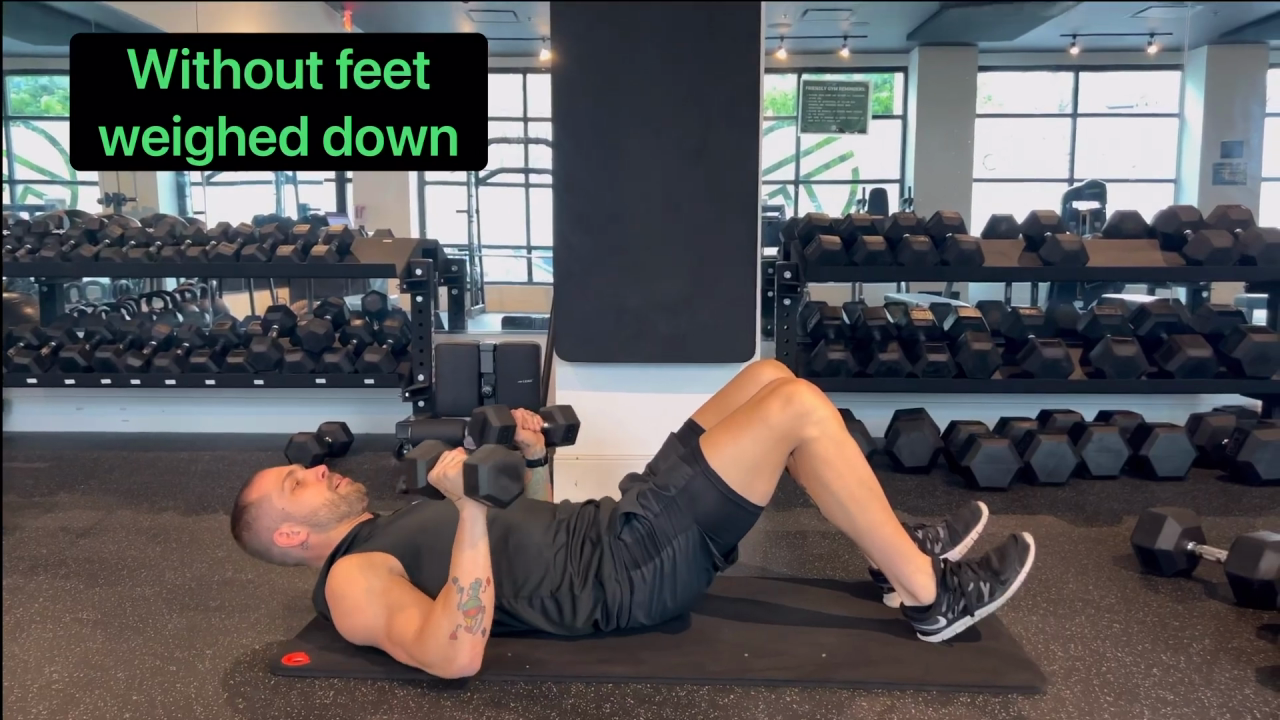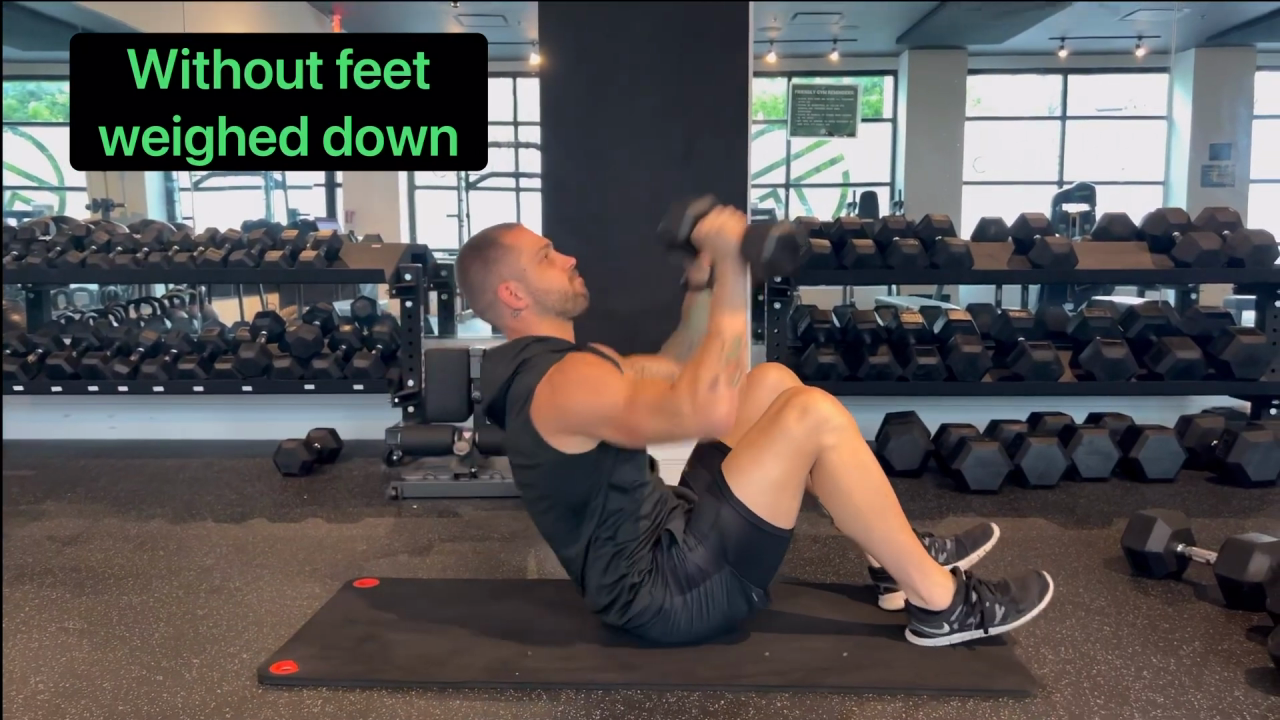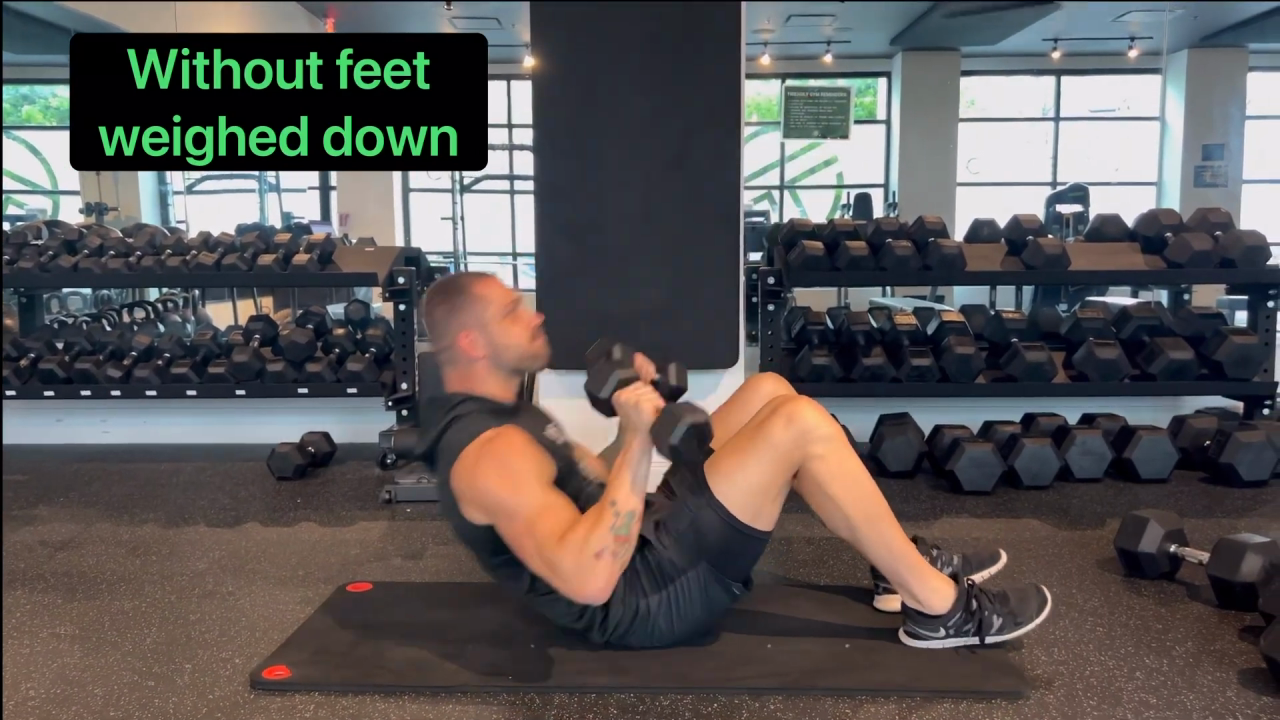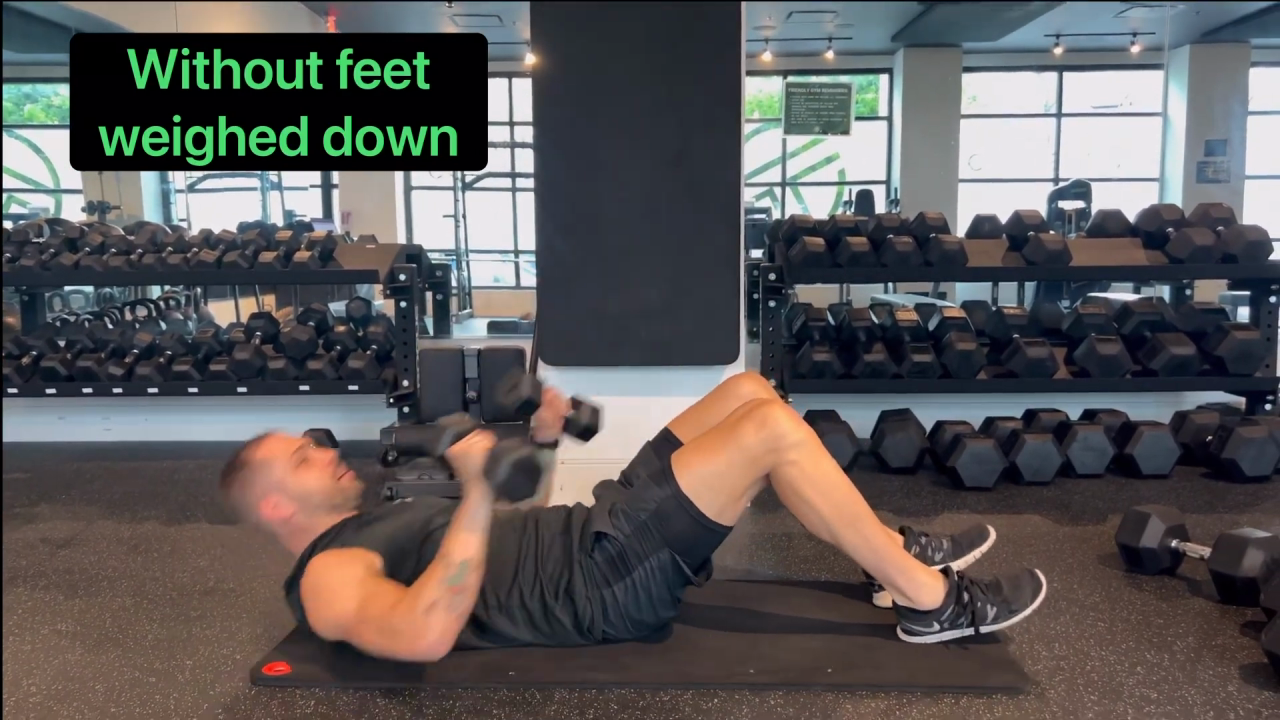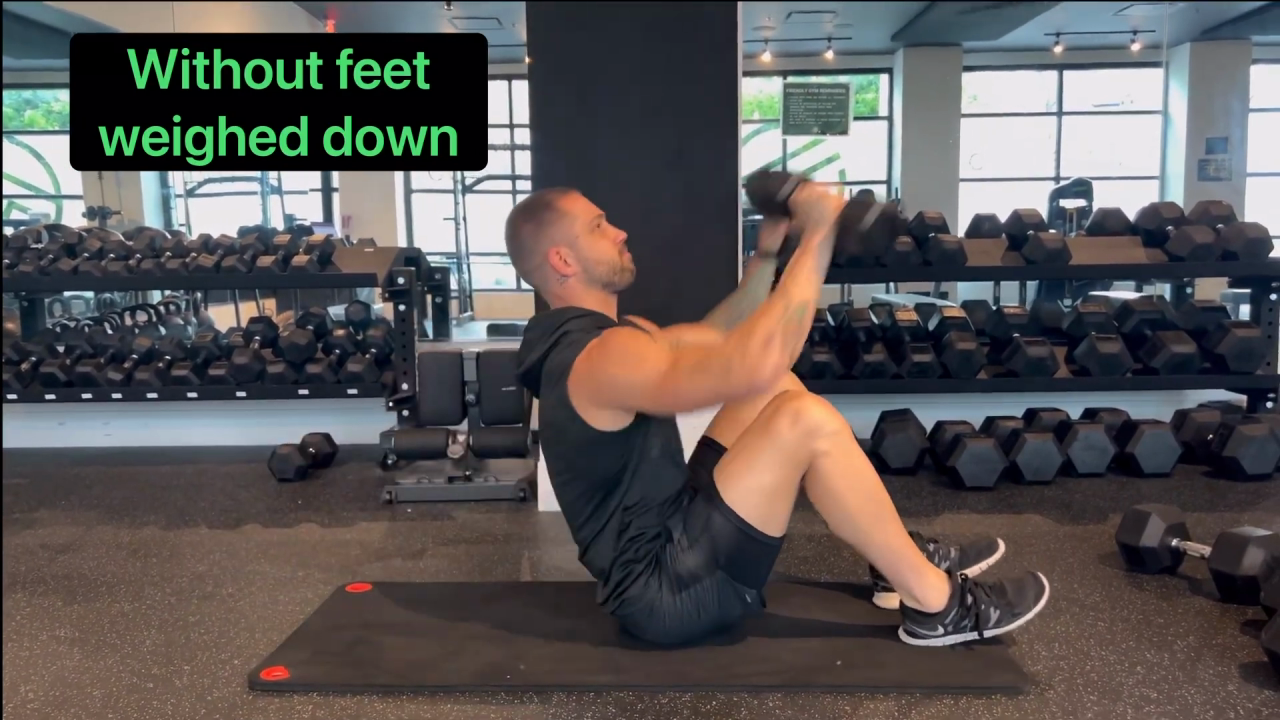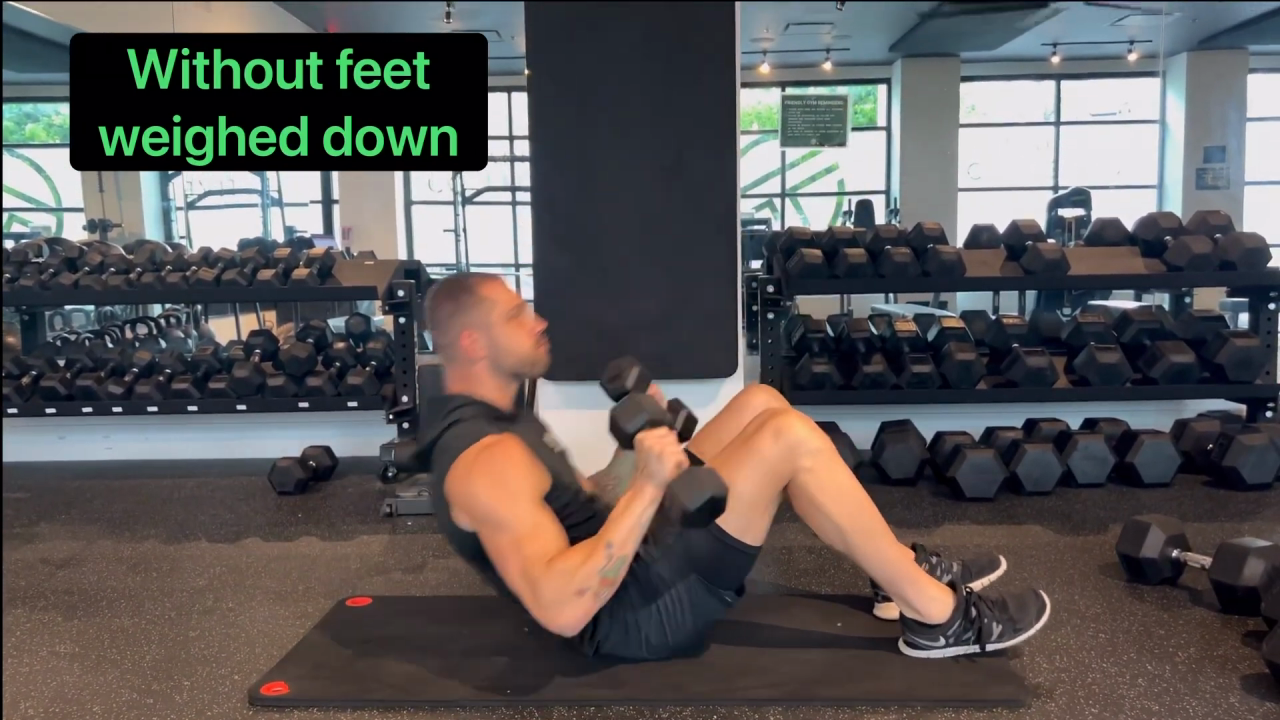
dt=0.7s
person 1, frame 1
left shoulder: (389, 534)
right shoulder: (354, 583)
right elbow: (455, 655)
left wrist: (526, 464)
right wrist: (470, 506)
left hip: (614, 530)
right hip: (629, 570)
left knee: (771, 377)
right knee: (800, 407)
left ankle: (899, 550)
right ankle: (932, 595)
person 1, frame 2
left shoulder: (554, 365)
right shoulder: (566, 383)
left elbow: (671, 378)
right elbow: (713, 409)
left wrist: (699, 277)
right wrist: (731, 266)
left hip: (669, 545)
right hip: (669, 589)
left knee: (773, 382)
right knee: (813, 415)
left ankle: (903, 560)
right ankle: (941, 603)
person 1, frame 3
left shoulder: (501, 422)
right shoulder: (490, 454)
right elbow: (589, 578)
left wrist: (636, 409)
right wrist: (637, 432)
left hip: (653, 539)
right hip: (648, 600)
left knee: (769, 392)
right knee: (800, 422)
left ankle: (898, 570)
right ankle: (939, 605)
person 1, frame 4
left shoulder: (372, 524)
right shoulder: (332, 578)
right elbow: (427, 634)
left wrist: (535, 443)
right wrist: (474, 493)
left hip: (597, 532)
right hip: (606, 585)
left knee: (749, 390)
right knee: (773, 428)
left ankle: (895, 550)
right ankle: (930, 599)
person 1, frame 5
left shoulder: (597, 331)
right shoulder: (602, 358)
left elbow: (717, 341)
right elbow: (755, 366)
left wrist: (768, 252)
right wrist: (818, 235)
left hip: (667, 542)
right hip: (661, 592)
left knee: (781, 396)
right knee: (806, 420)
left ankle: (904, 558)
right ankle: (939, 600)
person 1, frame 6
left shoulder: (491, 426)
right shoulder: (485, 459)
right elbow: (564, 608)
left wrist: (638, 438)
right wrist: (650, 483)
left hip: (632, 570)
right hip: (638, 612)
left knee: (760, 403)
right knee: (789, 438)
left ankle: (905, 574)
right ankle: (939, 617)
